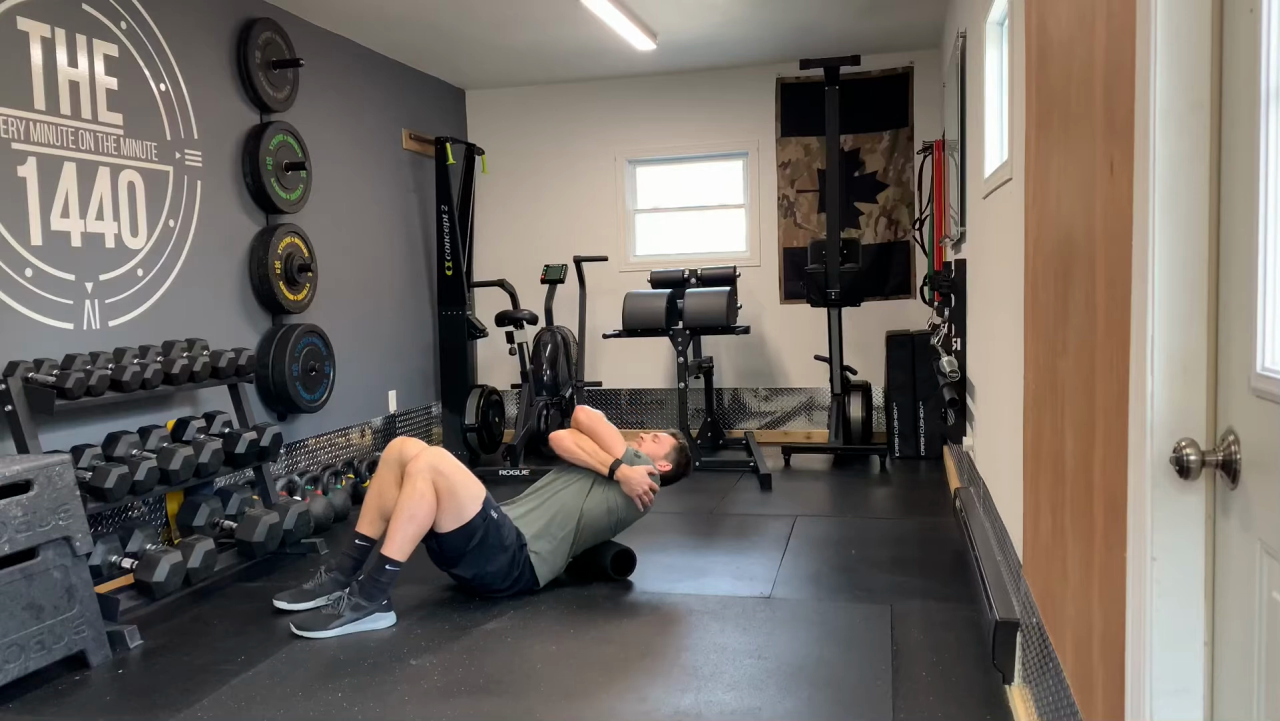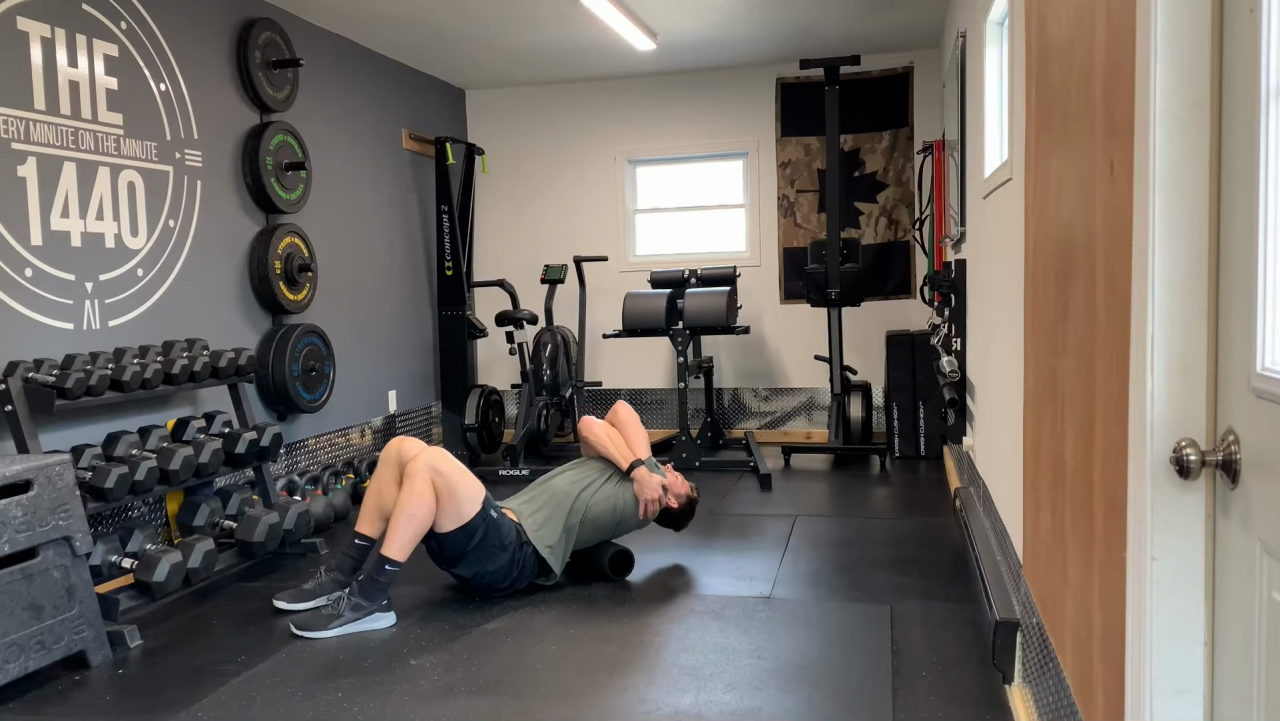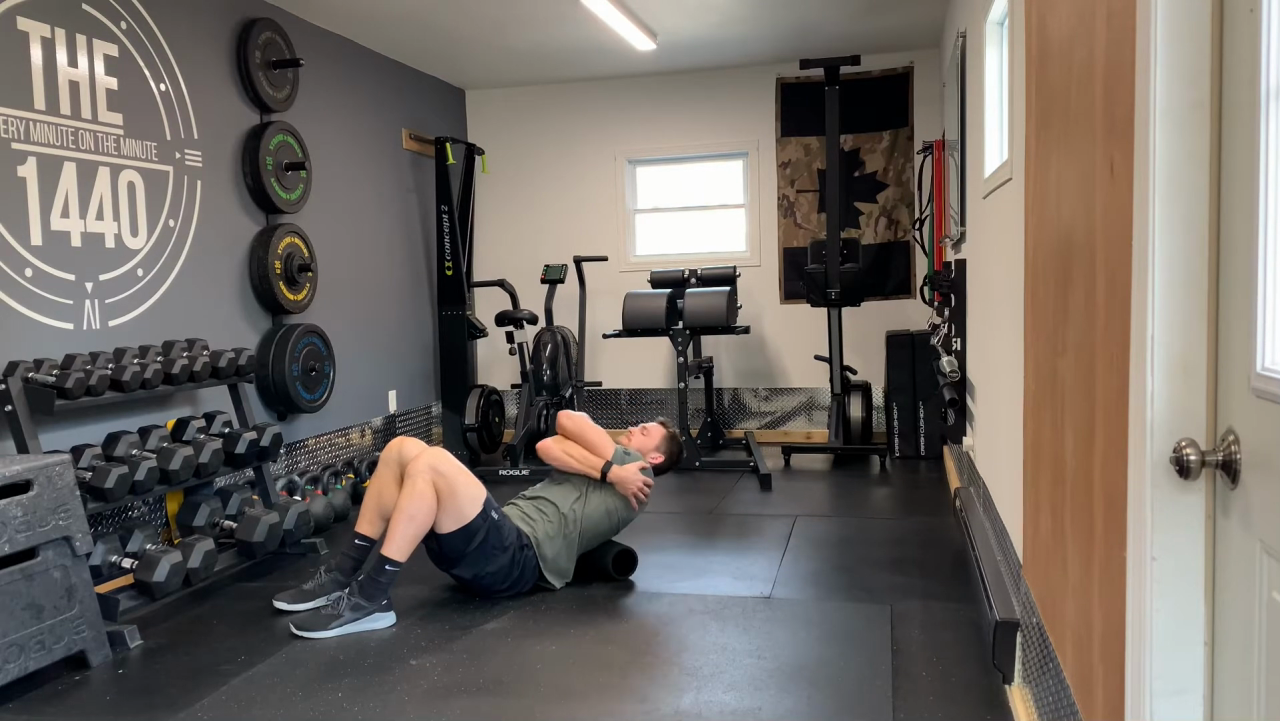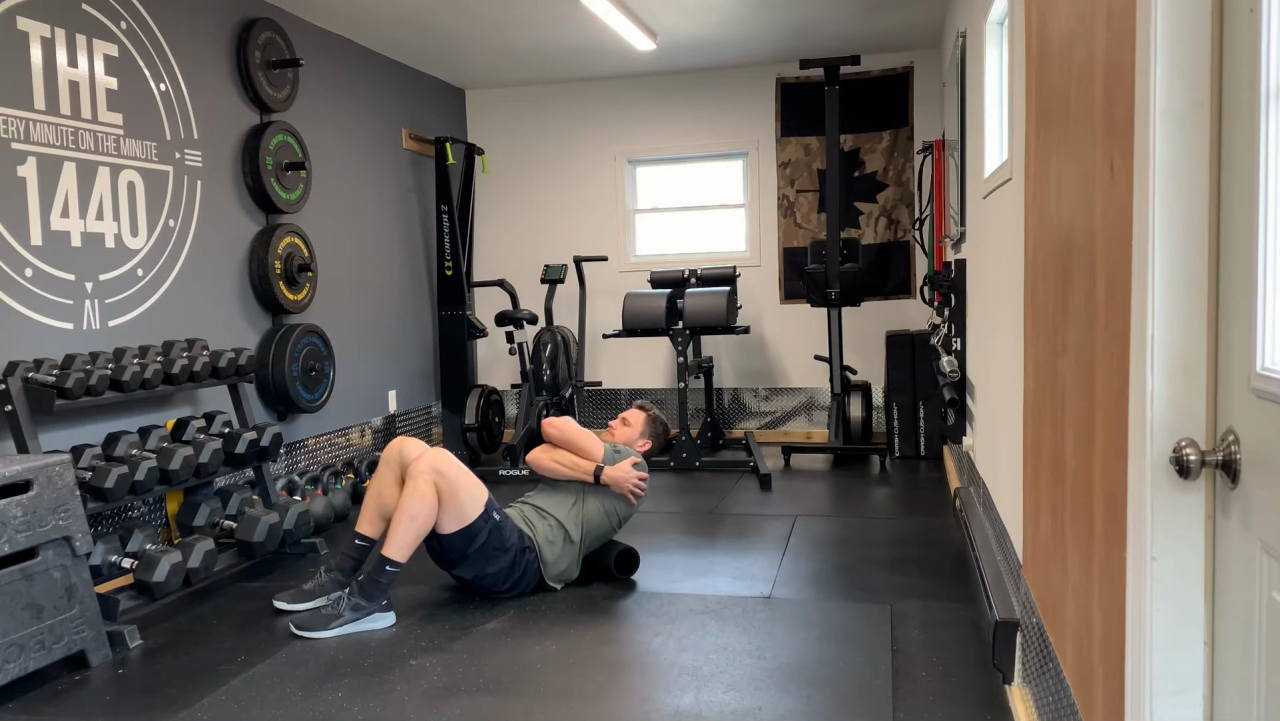
dt=1s
person 1, frame 1
left shoulder: (639, 483)
right shoulder: (615, 469)
left elbow: (583, 415)
right elbow: (560, 439)
right wrist: (615, 468)
left hip: (509, 559)
right hip: (490, 541)
left knee: (429, 462)
right knee: (403, 449)
left ankle: (370, 599)
right ankle: (344, 573)
person 1, frame 2
left shoulder: (644, 484)
right shoulder: (616, 470)
right elbow: (589, 425)
right wrist: (634, 465)
left hip: (509, 555)
right hip: (493, 534)
left knee: (429, 463)
right knee: (402, 449)
left ankle: (370, 599)
right ankle: (345, 572)
person 1, frame 3
left shoulder: (634, 480)
right shoulder: (602, 467)
left elbow: (568, 419)
right elbow: (547, 447)
right wrist: (605, 469)
left hip: (512, 558)
right hip: (490, 541)
left knee: (431, 462)
right knee: (403, 448)
left ankle: (370, 599)
right ankle: (343, 574)
person 1, frame 4
left shoulder: (630, 466)
right shoulder: (605, 468)
left elbow: (554, 426)
right elbow: (538, 458)
right wrist: (599, 473)
left hip: (516, 559)
right hip: (496, 541)
left knee: (432, 462)
right knee: (403, 449)
left ankle: (369, 599)
right ankle: (344, 573)
